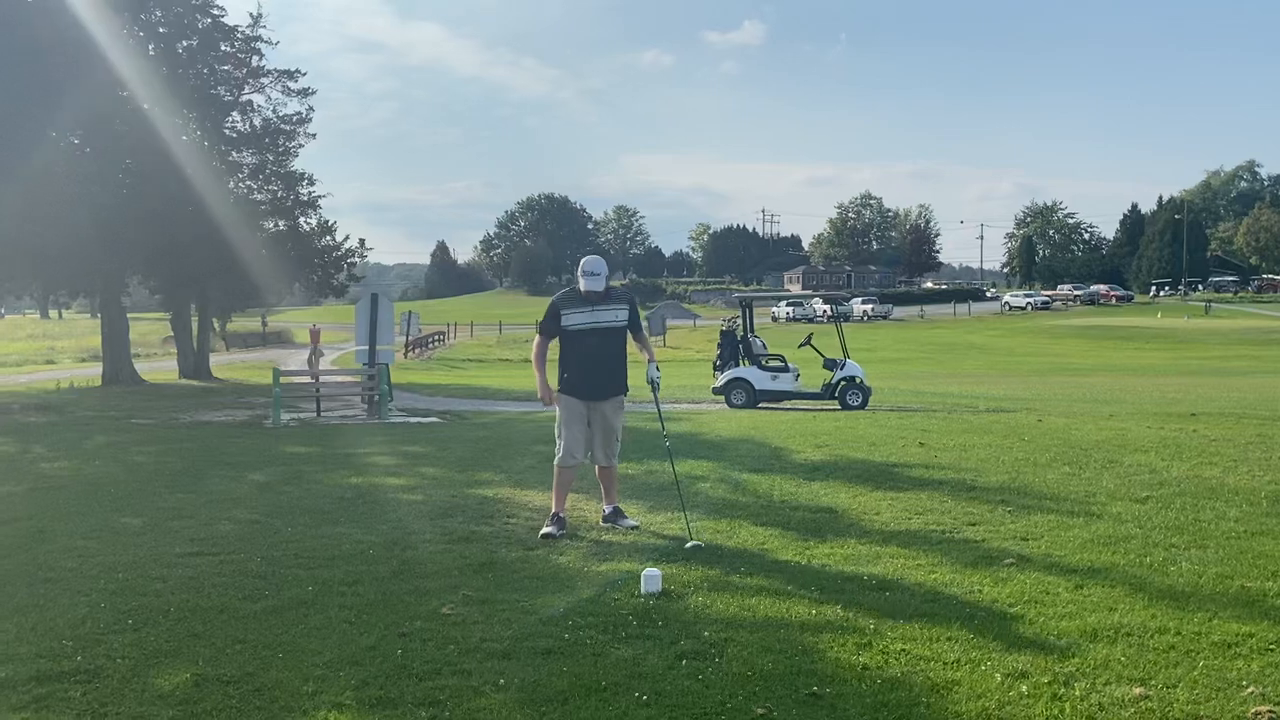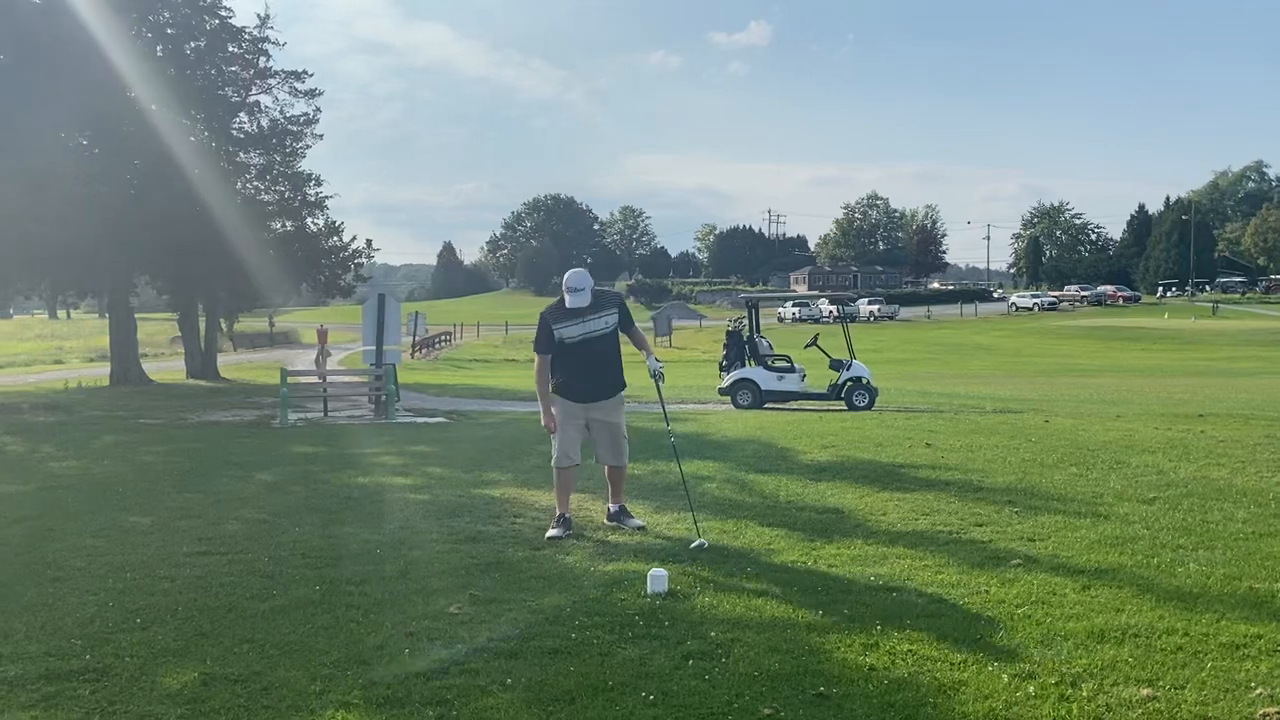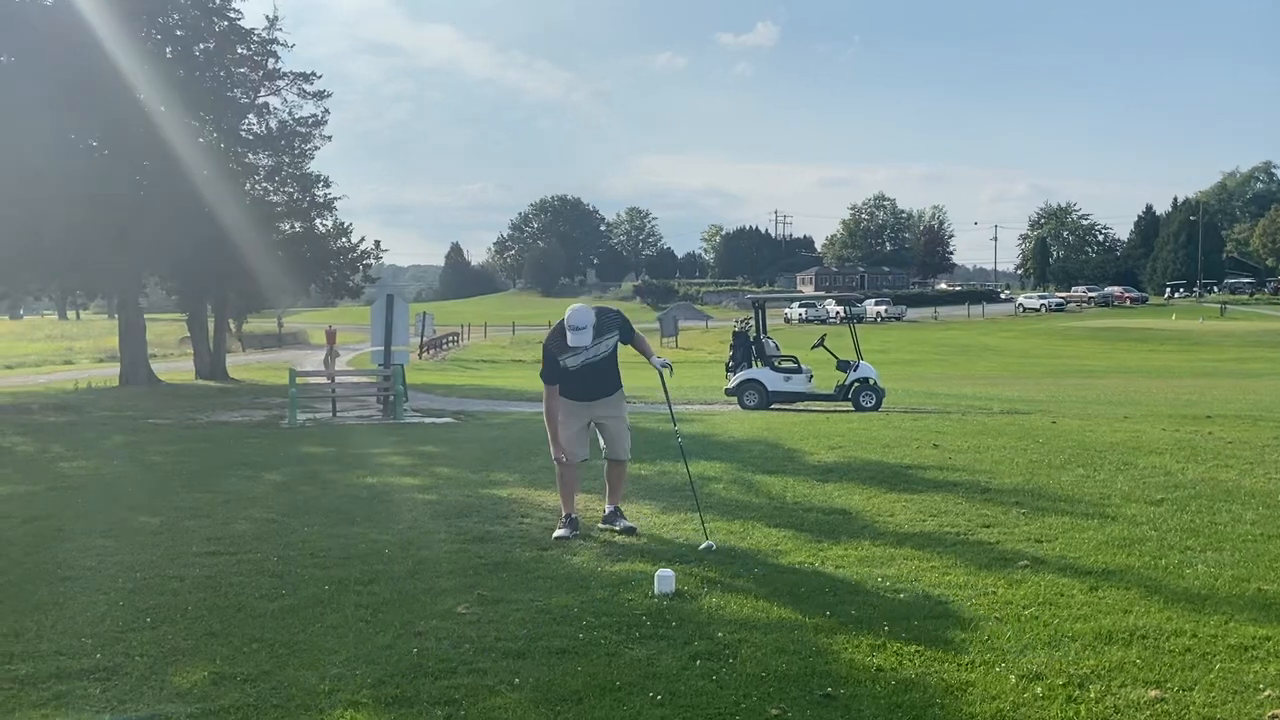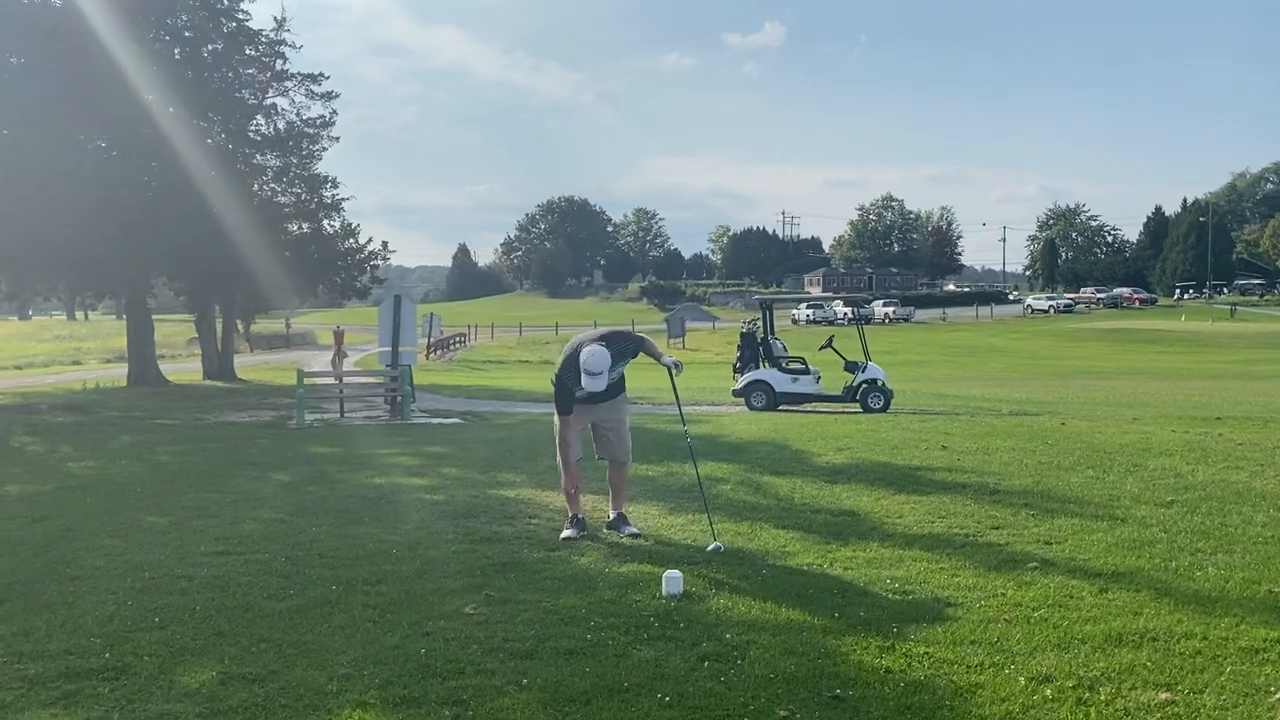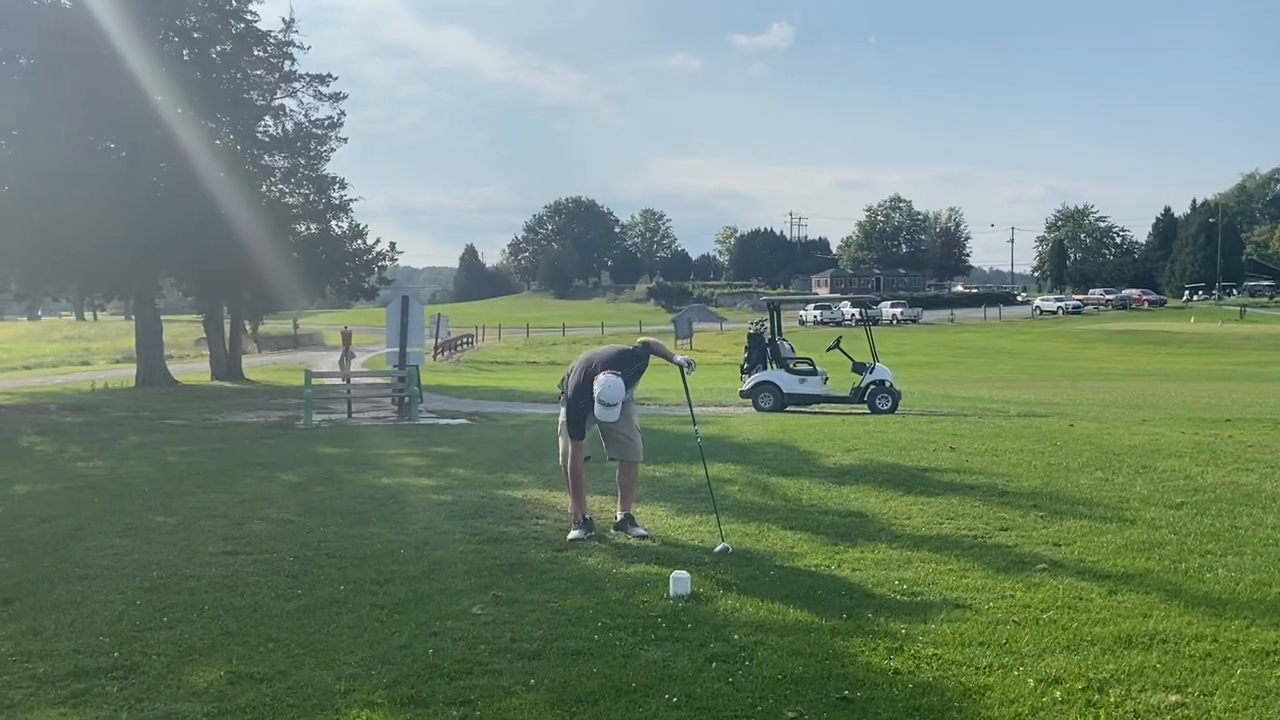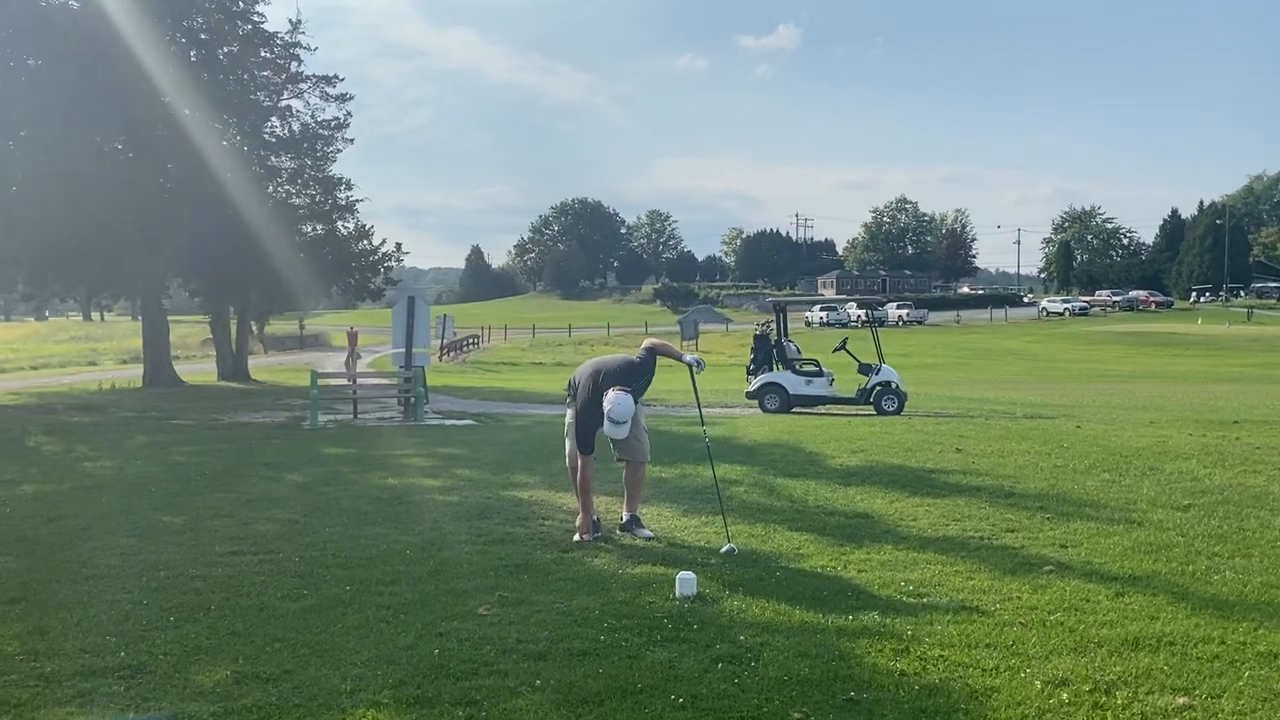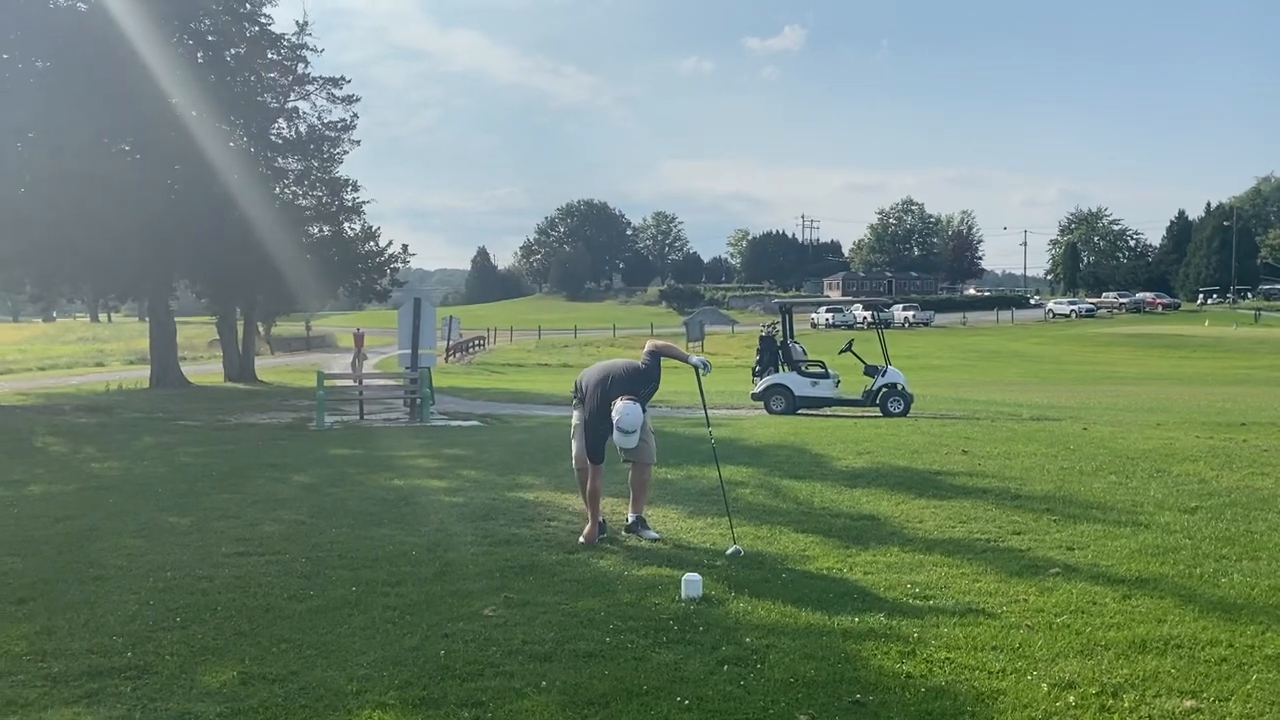
dt=0.2s
person 1, frame 1
left shoulder: (624, 300)
right shoulder: (562, 303)
left elbow: (639, 335)
right elbow: (541, 342)
left wrist: (651, 362)
right wrist: (541, 382)
left hip: (611, 393)
right hip: (571, 395)
left knee: (607, 455)
right knee: (567, 456)
left ankle: (610, 510)
right ankle: (557, 516)
person 1, frame 2
left shoulder: (613, 301)
right shoulder: (551, 316)
left elbow: (632, 330)
right elbow: (542, 364)
left wrist: (650, 356)
right wrist: (545, 409)
left hip: (608, 396)
right hip: (567, 398)
left knee: (616, 456)
right knee: (564, 458)
left ankle: (617, 509)
right ankle: (562, 517)
person 1, frame 3
left shoulder: (612, 318)
right shoulder: (554, 342)
left elbow: (634, 337)
right elbow: (550, 395)
left wrist: (652, 358)
right wrist: (554, 442)
left hip: (610, 397)
right hip: (570, 400)
left knee: (619, 452)
right knee: (568, 458)
left ankle: (612, 511)
right ankle: (569, 518)
person 1, frame 4
left shoulder: (622, 341)
right shoulder: (567, 372)
left elbow: (642, 340)
right elbow: (564, 426)
left wrist: (662, 357)
right wrist: (566, 474)
left hip: (613, 399)
right hip: (575, 404)
left knee: (620, 456)
right knee: (569, 458)
left ankle: (616, 516)
right ankle: (575, 518)
person 1, frame 5
left shoulder: (633, 360)
right shoulder: (578, 397)
left elbow: (646, 342)
right elbow: (575, 453)
left wrist: (674, 358)
right wrist: (574, 500)
left hip: (620, 400)
right hip: (581, 401)
left knee: (631, 453)
right knee: (568, 456)
left ankle: (624, 516)
right ankle: (583, 519)
person 1, frame 6
left shoulder: (640, 371)
right shoulder: (586, 410)
left elbow: (650, 343)
right elbow: (585, 466)
left wrist: (683, 357)
right wrist: (584, 514)
left hip: (626, 400)
right hip: (582, 398)
left knee: (639, 454)
right knee: (575, 458)
left ankle: (630, 517)
right ankle: (591, 520)
person 1, frame 7
left shoulder: (646, 378)
right shoulder: (596, 419)
left elbow: (651, 344)
right elbow: (595, 474)
left wrist: (689, 358)
right wrist: (592, 523)
left hip: (632, 393)
right hip: (587, 400)
left knee: (645, 456)
right knee: (582, 460)
left ankle: (635, 519)
right ankle: (597, 521)
